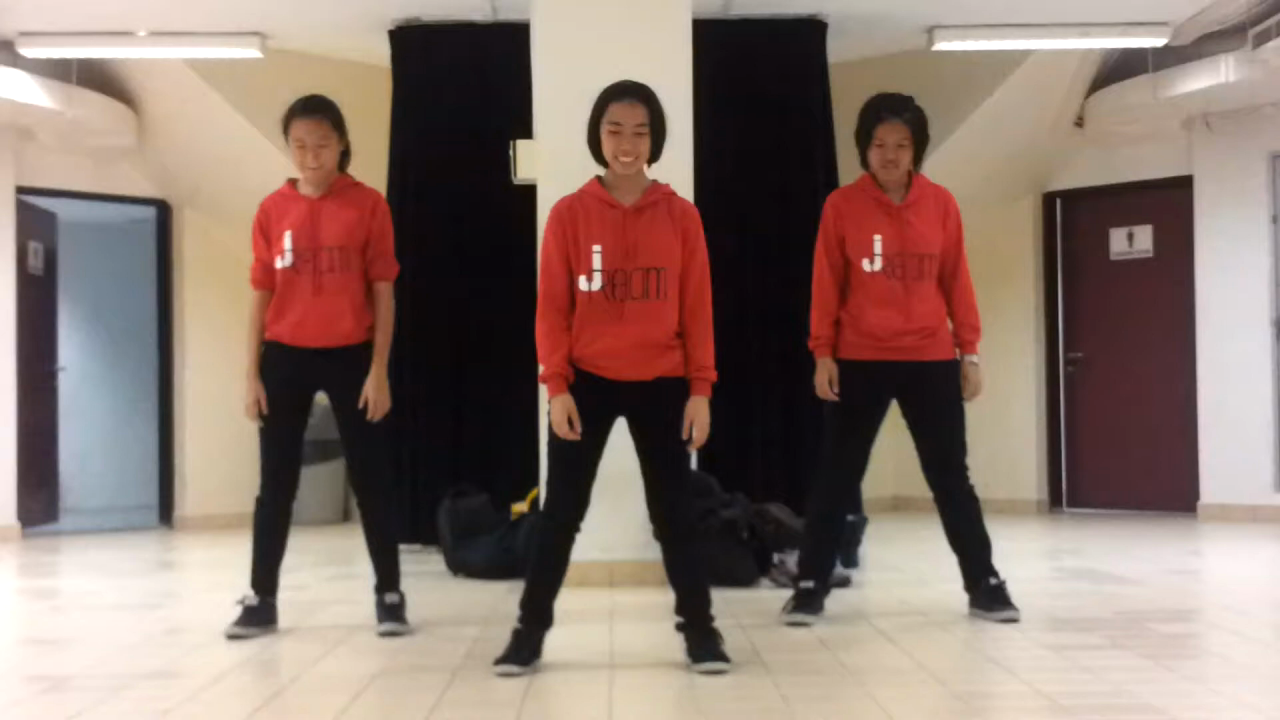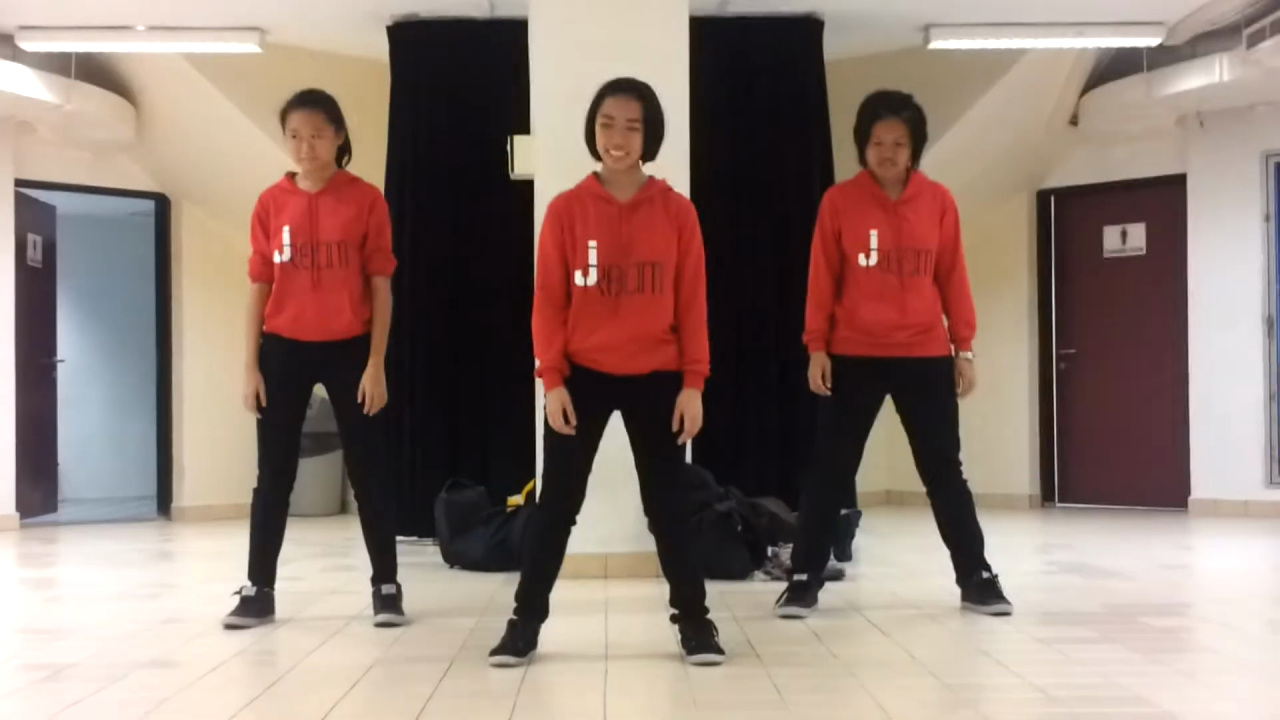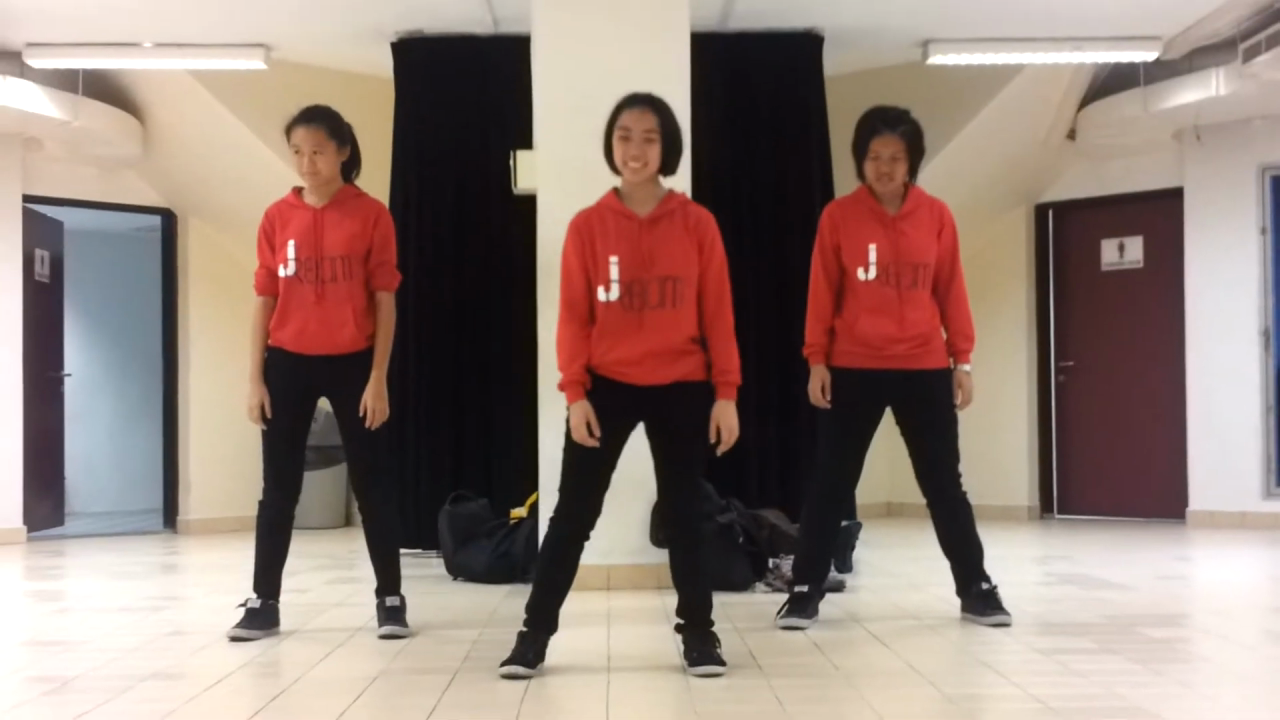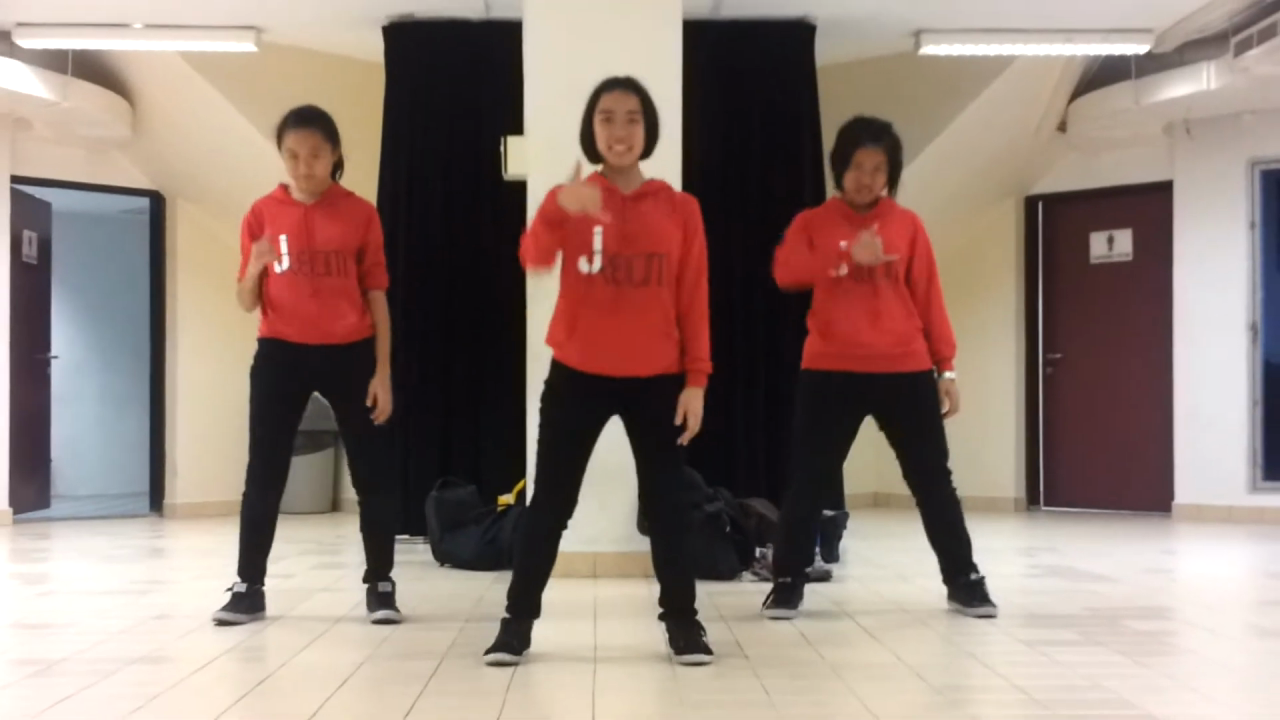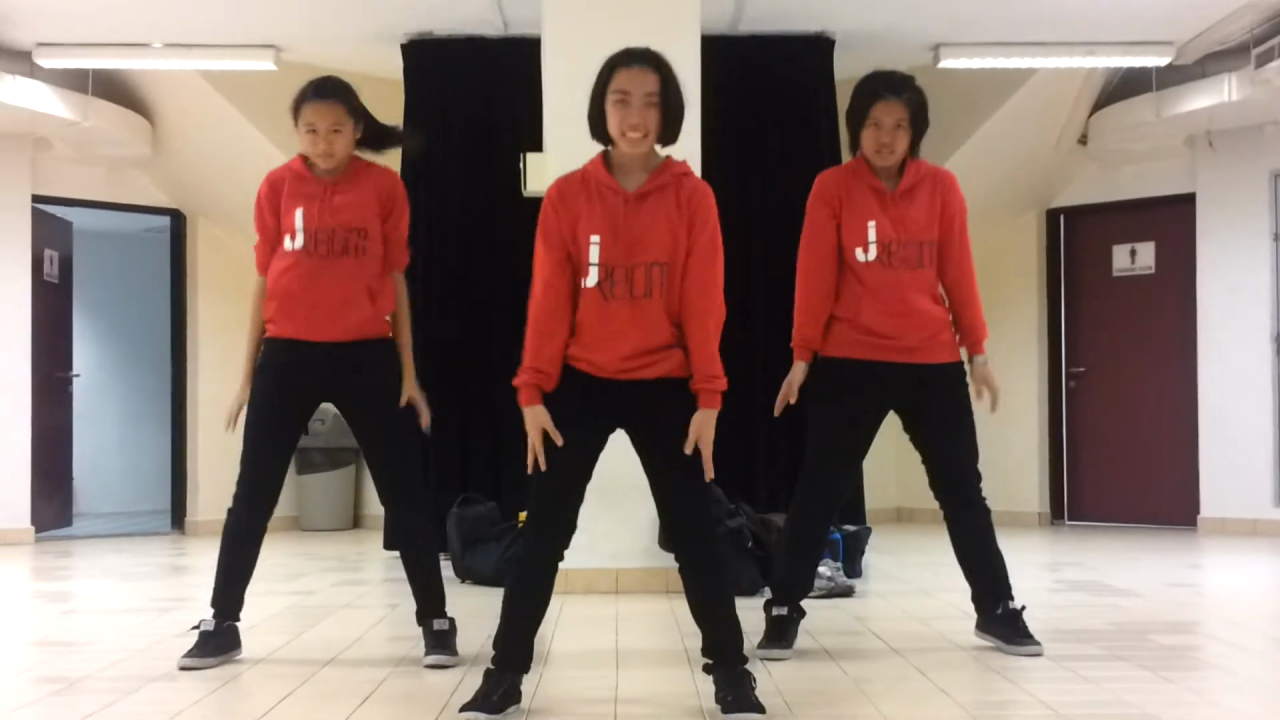
dt=1s
person 1, frame 1
left shoulder: (680, 215)
right shoulder: (568, 214)
left elbow: (697, 307)
right elbow: (552, 306)
left wrist: (700, 388)
right wrist: (557, 386)
left hip: (662, 385)
right hip: (586, 383)
left knee: (674, 511)
right knee: (561, 510)
left ankle: (699, 627)
right ankle: (529, 630)
person 1, frame 2
left shoulder: (676, 211)
right shoulder: (566, 209)
left elbow: (692, 301)
right elbow: (549, 301)
left wrist: (694, 382)
right wrist: (552, 380)
left hip: (657, 379)
right hip: (582, 377)
left knee: (668, 504)
right knee: (557, 502)
left ankle: (693, 619)
right ankle: (525, 622)
person 1, frame 3
left shoulder: (696, 224)
right shoulder: (587, 224)
left elbow: (717, 313)
right elbow: (573, 315)
left wrist: (726, 392)
right wrist: (575, 391)
left hip: (681, 389)
right hip: (606, 387)
left knee: (683, 513)
right knee: (574, 511)
left ankle: (698, 631)
right ankle: (535, 633)
person 1, frame 4
left shoulder: (680, 208)
right shoulder: (571, 197)
left elbow: (693, 299)
right elbow: (533, 257)
left wrist: (696, 380)
right wrist: (564, 212)
left hip: (658, 379)
right hip: (578, 375)
left knee: (667, 502)
right knee: (551, 500)
left ankle: (682, 620)
right ankle: (518, 618)
person 1, frame 5
left shoulder: (693, 198)
right shoulder: (566, 196)
left elbow: (705, 303)
right elbow: (545, 297)
left wrist: (709, 400)
right wrist: (534, 392)
left hip: (665, 385)
right hip: (579, 383)
left knee: (693, 530)
right knee: (545, 529)
person 2, frame 1
left shoulder: (368, 205)
right shoulder: (272, 210)
left elbow: (383, 293)
right elbow: (262, 295)
left wrist: (379, 370)
right wrist: (252, 374)
left hip: (350, 356)
right hip: (286, 357)
left knee: (369, 478)
right knee: (276, 482)
left ankle: (389, 594)
right ankle: (261, 599)
person 2, frame 2
left shoulder: (366, 200)
right shoulder: (270, 203)
left elbow: (381, 287)
right elbow: (260, 289)
left wrist: (376, 364)
right wrist: (250, 366)
left hip: (348, 350)
right hip: (284, 351)
left knee: (364, 470)
right knee: (273, 473)
left ankle: (386, 586)
right ankle: (258, 590)
person 2, frame 3
left shoulder: (371, 215)
right shoulder: (277, 217)
left elbow: (385, 301)
right elbow: (265, 301)
left wrist: (379, 378)
right wrist: (255, 378)
left hip: (352, 364)
right hip: (289, 364)
left knee: (369, 483)
right knee: (278, 487)
left ankle: (390, 599)
right ankle: (264, 603)
person 2, frame 4
left shoulder: (361, 215)
right shoulder: (263, 214)
left elbow: (377, 298)
right elbow: (247, 301)
left wrist: (383, 370)
right wrist: (252, 273)
left hip: (349, 354)
right hip: (281, 354)
left knee: (372, 474)
right knee: (264, 476)
left ankle: (380, 584)
right ankle: (249, 587)
person 2, frame 5
left shoulder: (383, 185)
right shoulder: (279, 184)
left elbow: (394, 282)
right elbow: (267, 279)
left wrist: (409, 373)
right wrist: (246, 377)
left hip: (365, 357)
right hip: (286, 356)
left knee: (403, 493)
right knee: (254, 495)
left ankle: (437, 624)
right ankle: (220, 626)
person 3, frame 1
left shoulder: (941, 204)
right shoulder: (841, 205)
left elbow: (955, 280)
right elbow: (827, 283)
left wrist: (969, 350)
right wrist: (823, 352)
left hip: (932, 360)
right hip: (859, 361)
left knee: (950, 477)
right knee: (837, 476)
left ankle: (984, 584)
right ankle: (810, 586)
person 3, frame 2
left shoulder: (938, 201)
right shoulder: (839, 201)
left elbow: (952, 276)
right elbow: (823, 278)
left wrist: (964, 346)
right wrist: (816, 347)
left hip: (927, 357)
right hip: (854, 357)
left knee: (944, 472)
right knee: (830, 470)
left ankle: (976, 578)
right ankle: (804, 579)
person 3, frame 3
left shoulder: (936, 215)
right shoulder: (838, 216)
left elbow: (950, 289)
right elbow: (823, 292)
left wrist: (962, 358)
right wrist: (816, 359)
left hip: (925, 369)
right hip: (853, 369)
left knee: (943, 483)
right knee: (830, 482)
left ankle: (976, 589)
right ankle: (805, 591)
person 3, frame 4
left shoulder: (907, 224)
right shoulder: (813, 224)
left elbow: (928, 299)
right elbow: (786, 271)
left wrist: (945, 367)
right wrist: (846, 254)
left hip: (905, 371)
right hip: (829, 373)
left knee: (932, 479)
right knee: (808, 480)
left ankle: (963, 580)
right ankle: (787, 581)
person 3, frame 5
left shoulder: (941, 188)
right shoulder: (832, 188)
left elbow: (958, 274)
right elbow: (814, 278)
left wrist: (978, 351)
right wrist: (801, 357)
left hip: (934, 364)
right hip: (849, 364)
left knee: (960, 489)
right knee: (820, 487)
left ankle: (998, 611)
right ankle: (783, 612)
